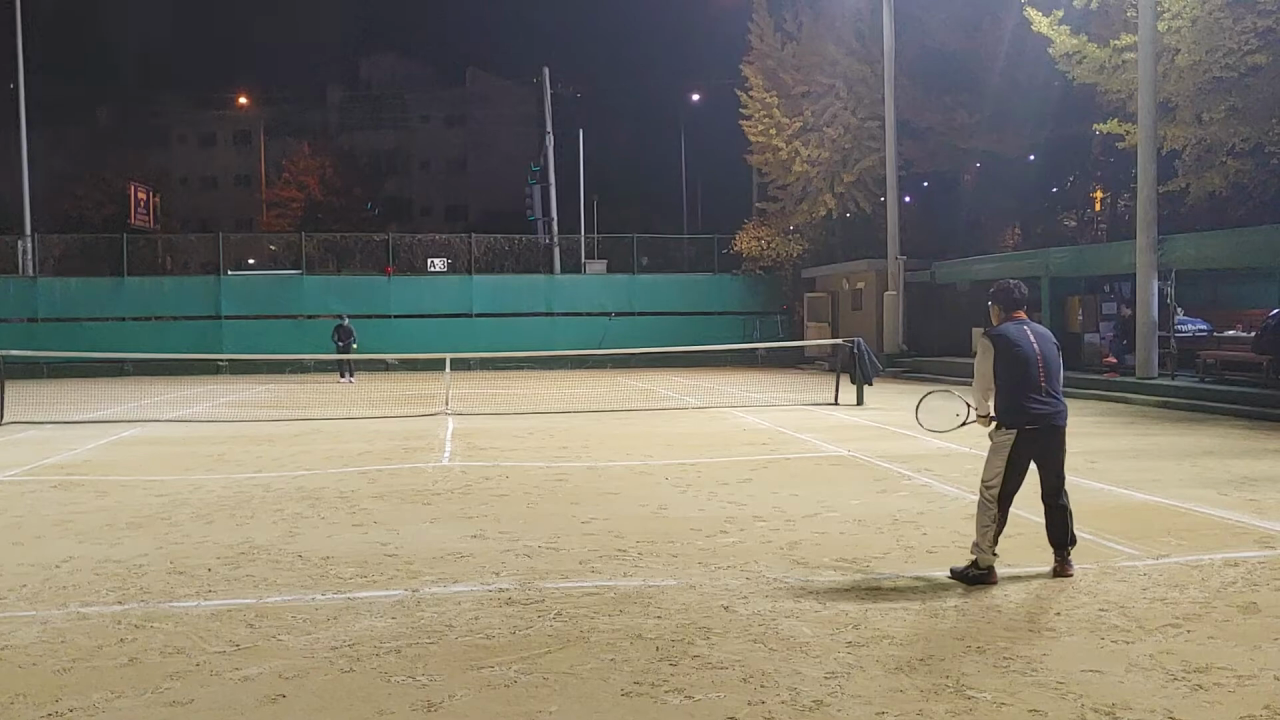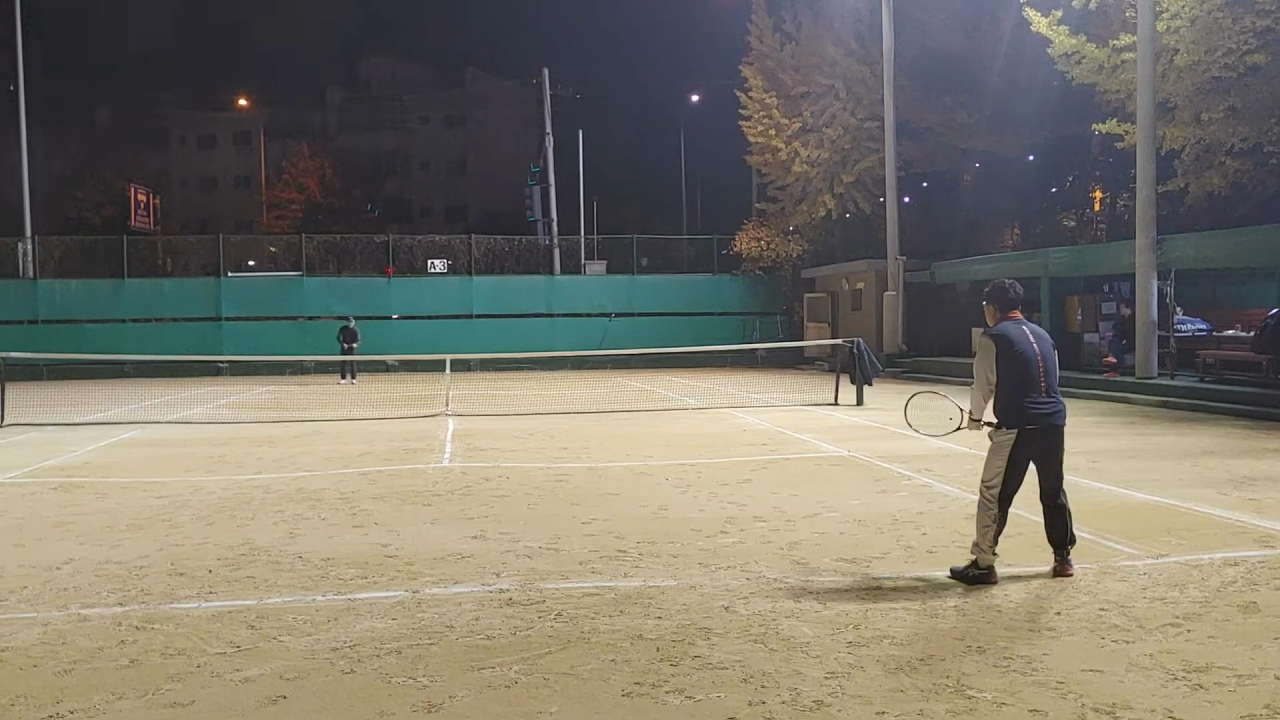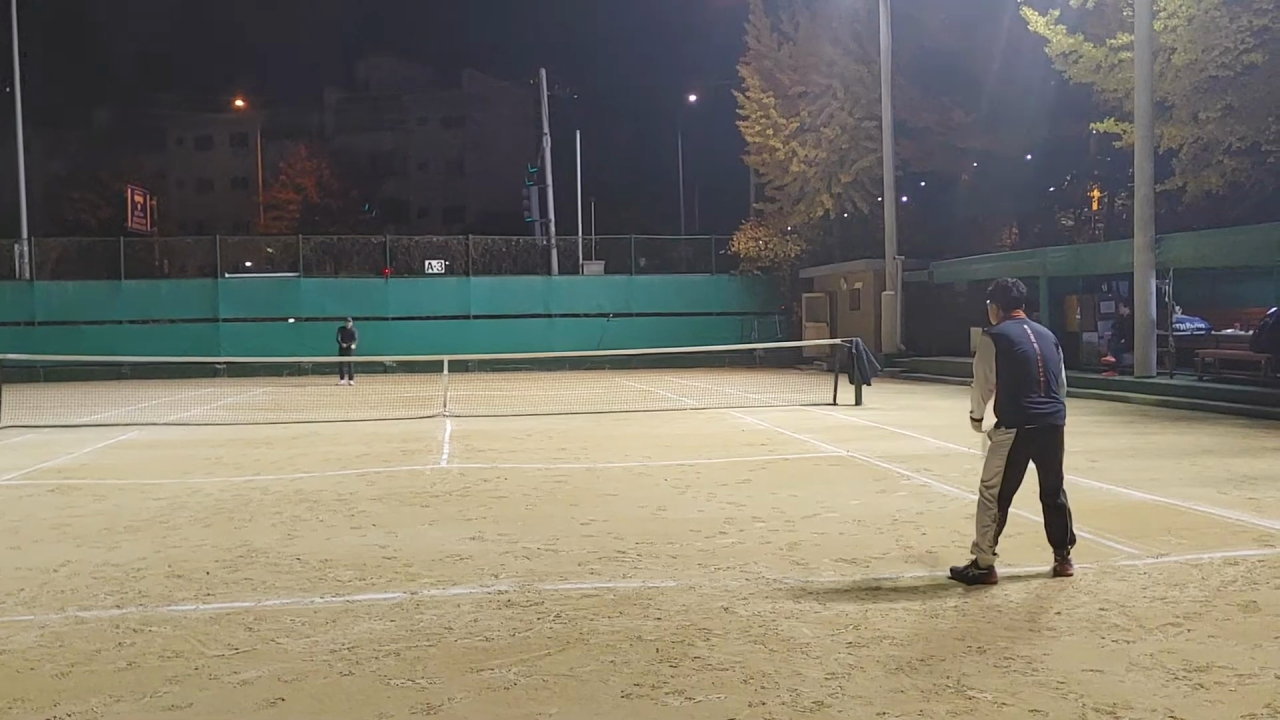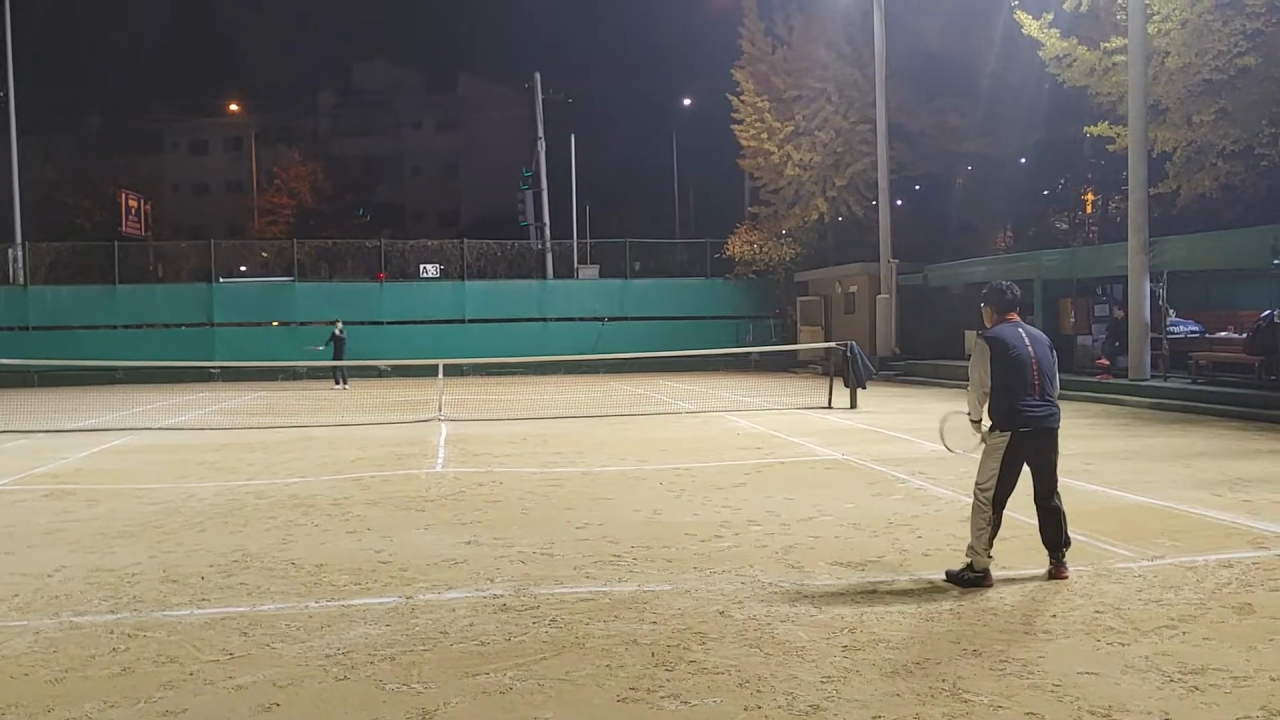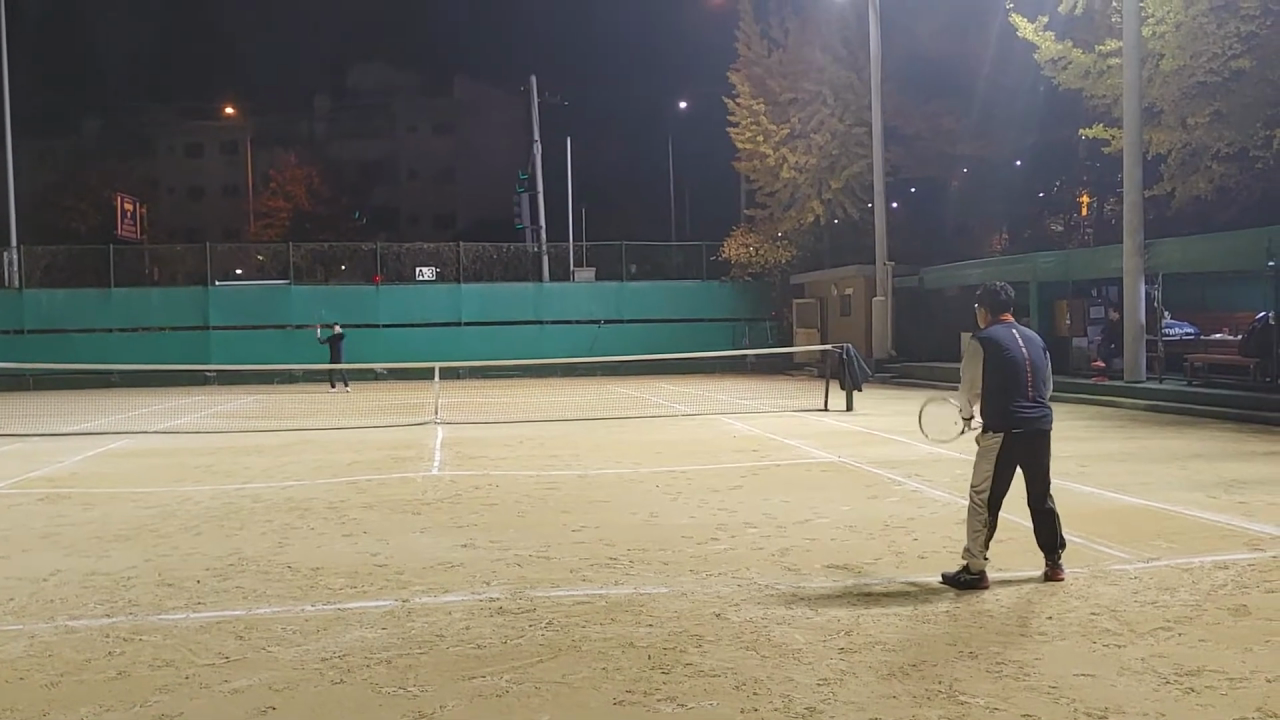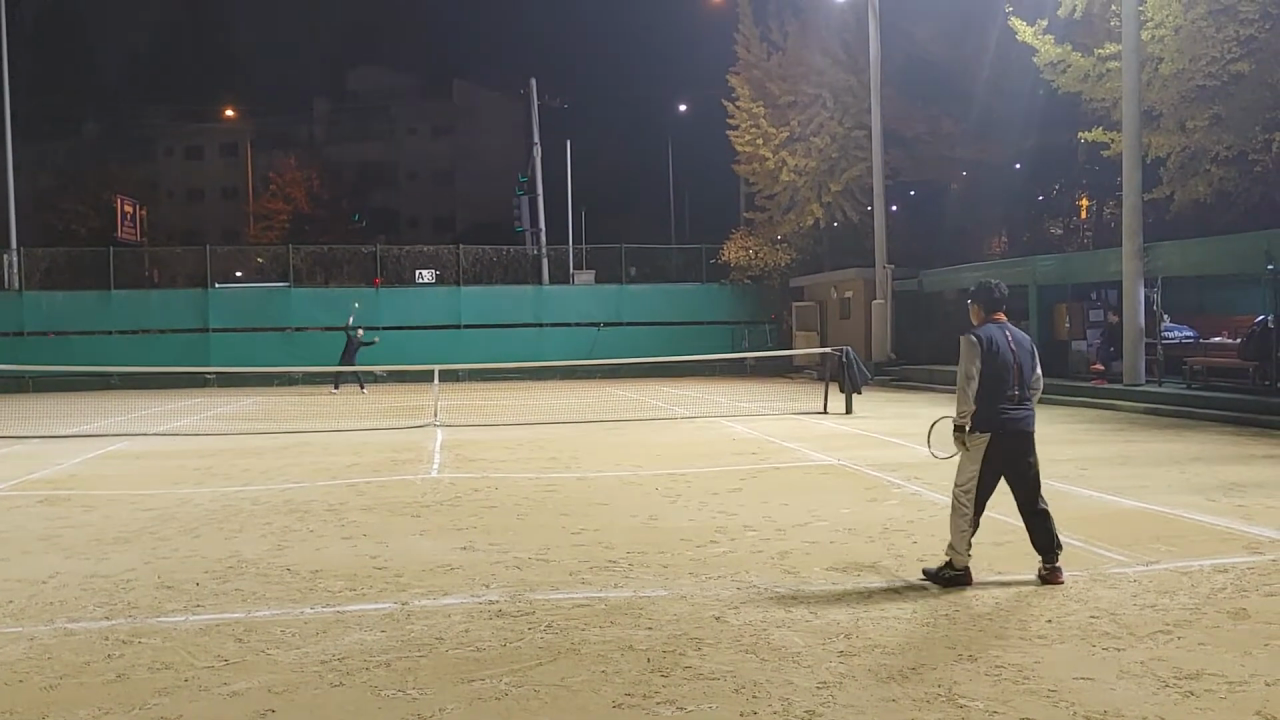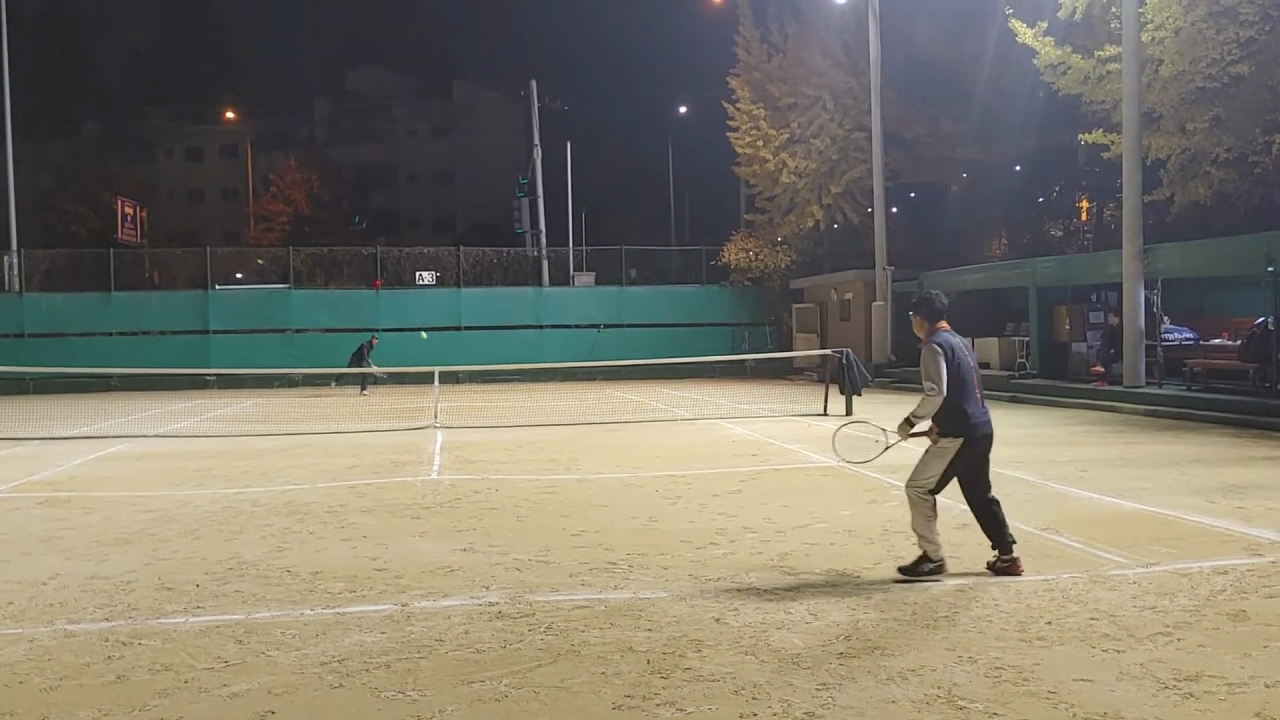
dt=0.5s
person 1, frame 1
left shoulder: (994, 338)
right shoulder: (1048, 336)
left elbow: (982, 385)
right elbow: (1056, 381)
left wrist: (983, 413)
left hip: (1017, 427)
right hip: (1054, 423)
left knee: (994, 496)
right knee: (1055, 492)
left ankle: (983, 565)
right ankle: (1063, 558)
person 1, frame 2
left shoulder: (994, 337)
right shoulder: (1042, 335)
left elbow: (984, 384)
right elbow: (1049, 382)
left wrist: (975, 416)
left hip: (1017, 427)
right hip: (1053, 422)
left knee: (994, 495)
right knee: (1053, 492)
left ankle: (983, 564)
right ankle: (1063, 558)
person 1, frame 3
left shoulder: (994, 337)
right shoulder: (1047, 335)
left elbow: (983, 384)
right elbow: (1061, 384)
left wrist: (976, 416)
left hip: (1016, 426)
right hip: (1053, 422)
left knee: (993, 495)
right knee: (1053, 492)
left ankle: (984, 565)
right ankle: (1063, 558)
person 1, frame 4
left shoulder: (990, 340)
right shoulder: (1042, 338)
left elbow: (979, 387)
right elbow: (1054, 386)
left wrist: (975, 417)
left hip: (1011, 429)
right hip: (1047, 425)
left knee: (988, 498)
right knee: (1048, 494)
left ankle: (979, 567)
right ankle: (1059, 560)
person 1, frame 5
left shoulder: (983, 341)
right shoulder: (1034, 339)
left elbow: (969, 387)
right elbow: (1047, 386)
left wrist: (967, 414)
left hip: (1003, 430)
right hip: (1039, 426)
left knee: (983, 500)
right knee: (1041, 496)
left ankle: (975, 569)
right ankle: (1054, 562)
person 1, frame 6
left shoulder: (976, 338)
right shoulder: (1024, 339)
left elbow: (968, 388)
right elbow: (1036, 386)
left wrist: (960, 425)
left hip: (990, 431)
right hip: (1023, 429)
left knee: (967, 497)
right knee: (1030, 497)
left ankle: (958, 566)
right ankle: (1051, 565)
person 1, frame 7
left shoulder: (934, 346)
right shoulder: (959, 342)
left elbow: (936, 393)
left wrist: (912, 421)
right wrist: (939, 423)
left hip: (957, 434)
right hip: (981, 430)
left knee: (919, 488)
right knee: (980, 494)
left ankle: (932, 556)
right ankle: (1007, 556)
